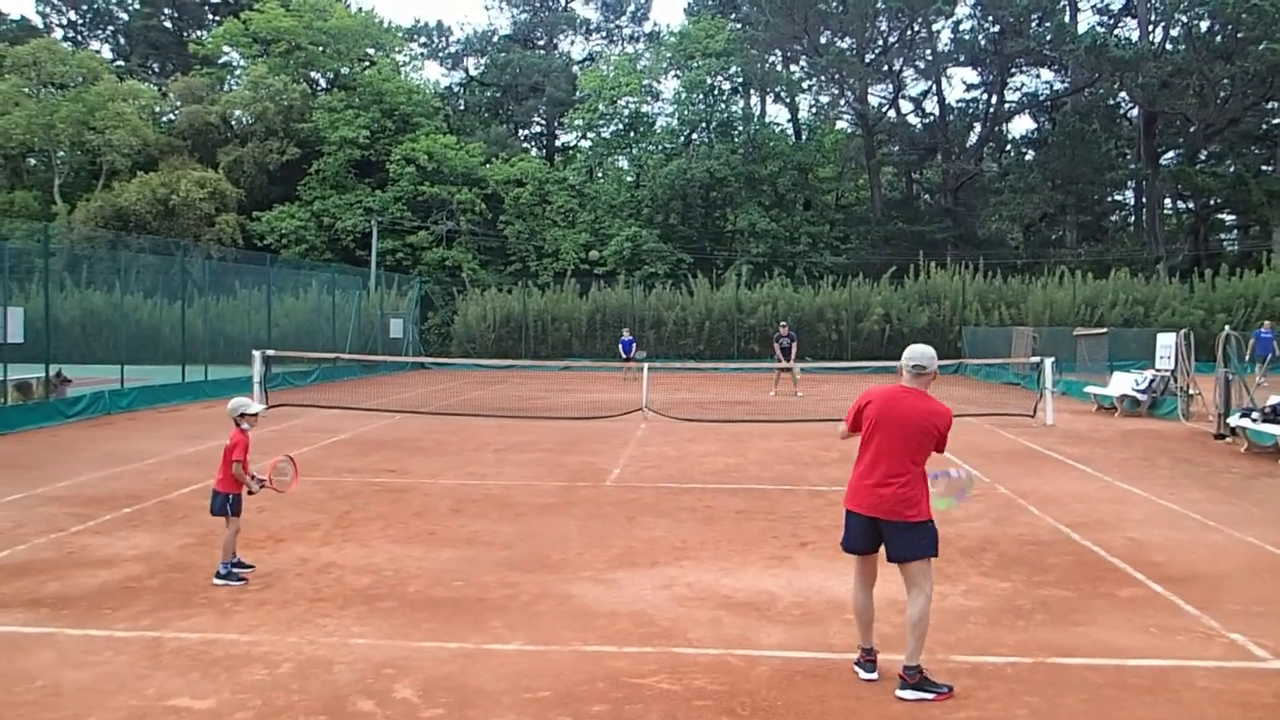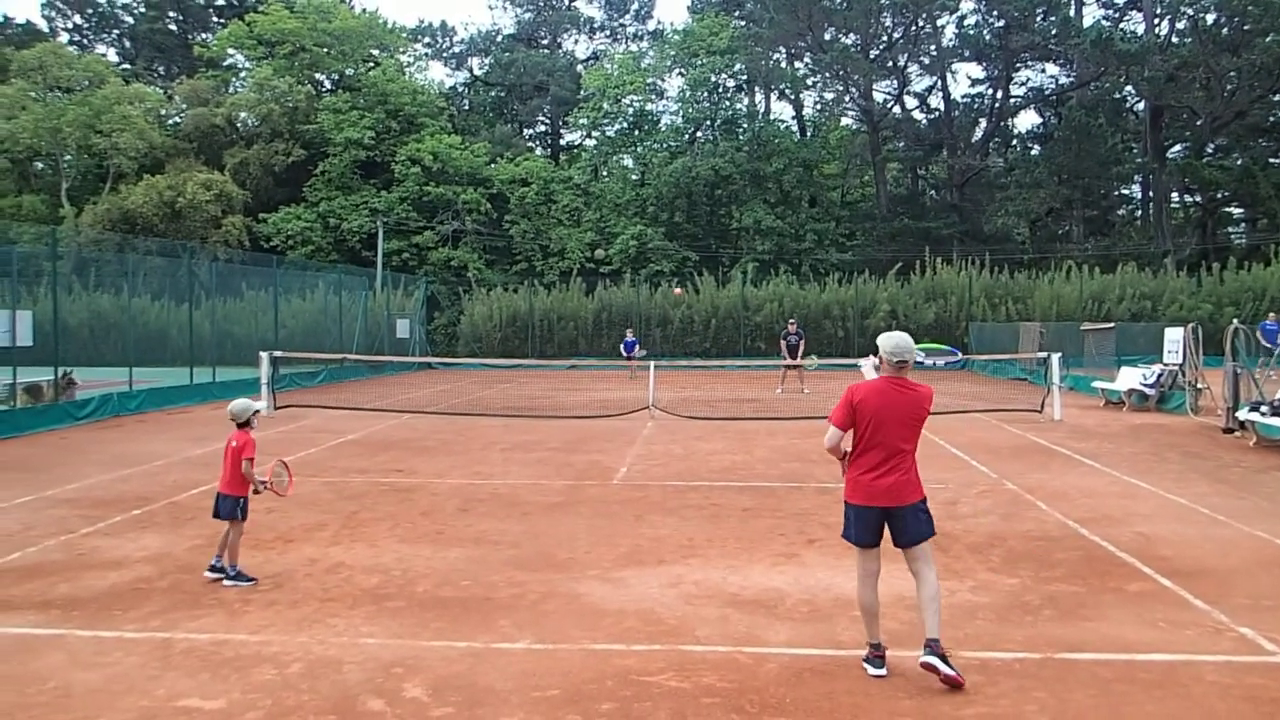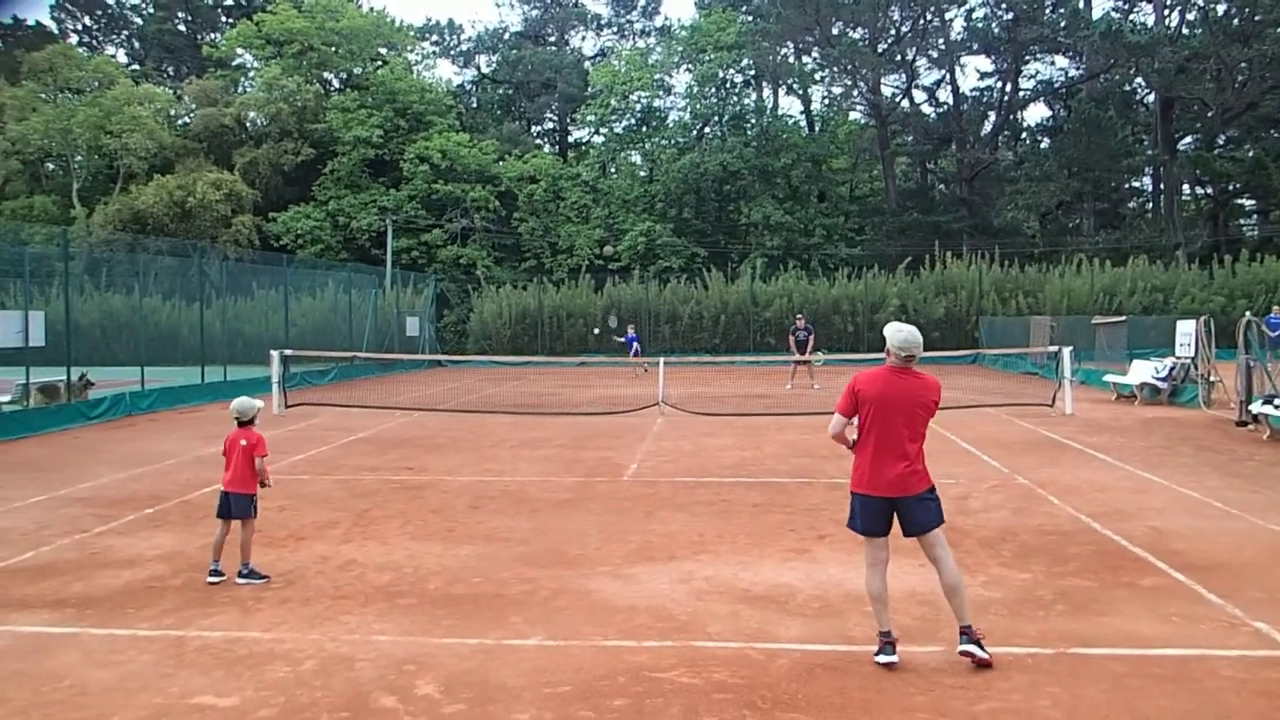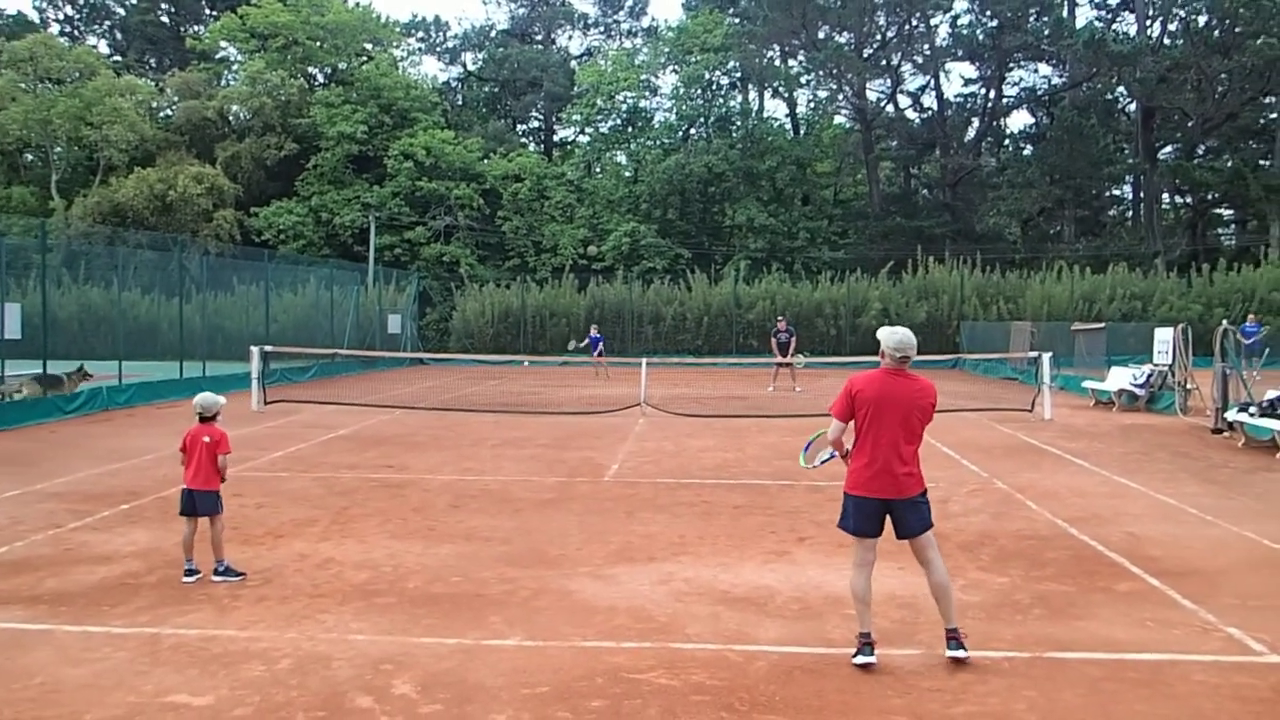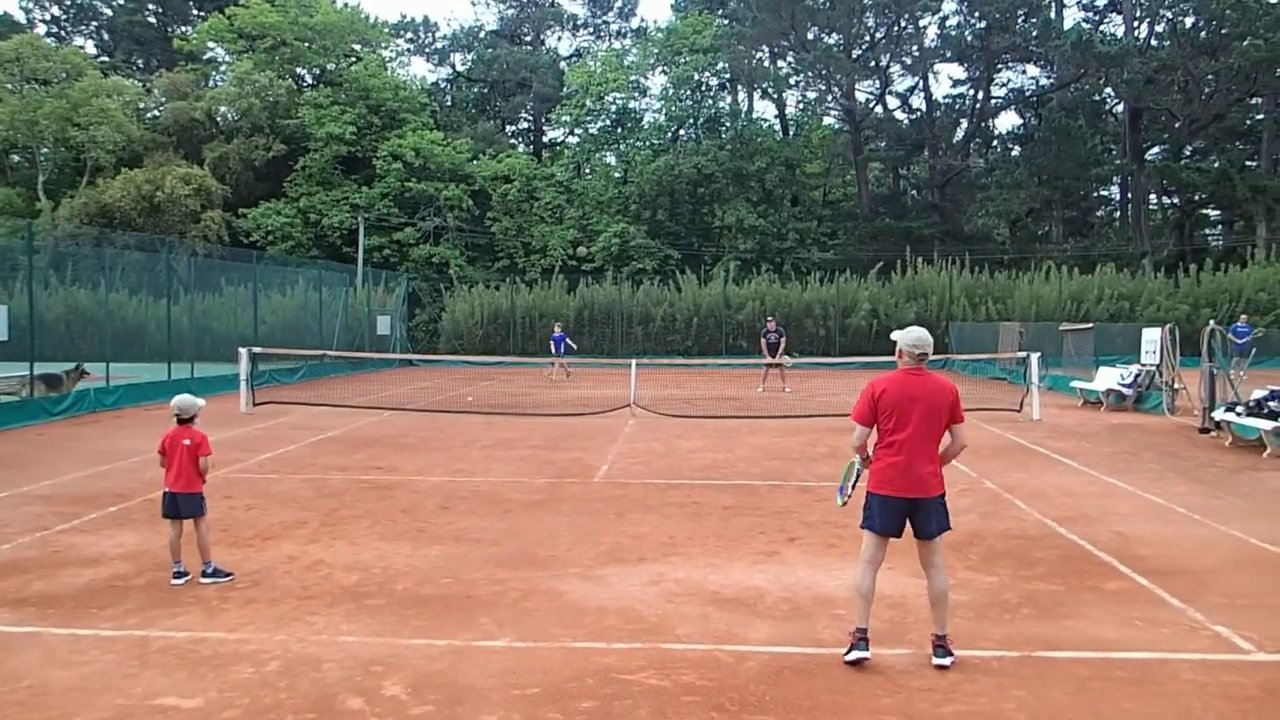
dt=0.4s
person 1, frame 1
left shoulder: (871, 397)
right shoulder: (941, 414)
left elbow: (844, 433)
left hip: (861, 503)
right hip: (907, 510)
left knee: (864, 580)
right knee: (920, 590)
left ankle: (867, 657)
right ankle: (911, 675)
person 1, frame 2
left shoulder: (857, 393)
right shoulder: (924, 396)
left elbow: (830, 443)
left wrist: (844, 457)
right wrist: (871, 374)
left hip: (862, 495)
right hip: (906, 496)
left knee: (867, 575)
right knee: (925, 571)
left ankle: (876, 653)
right ankle: (932, 647)
person 1, frame 3
left shoulder: (861, 382)
right shoulder: (931, 387)
left elbow: (835, 431)
left wrist: (853, 443)
left hip: (869, 485)
right hip: (913, 484)
left knee: (876, 563)
right knee: (942, 556)
left ankle: (886, 642)
right ankle: (966, 634)
person 1, frame 4
left shoulder: (857, 384)
right shoulder: (927, 390)
left elbow: (833, 436)
left wrist: (845, 454)
left hip: (864, 487)
right hip: (908, 487)
left knee: (862, 564)
right knee: (932, 560)
left ankle: (865, 644)
right ankle: (952, 637)
person 1, frame 5
left shoulder: (879, 387)
right shoulder: (947, 389)
left elbow: (858, 441)
right elbow: (959, 442)
left wrist: (869, 459)
left hip: (885, 486)
right hip: (928, 487)
left knee: (869, 562)
right knee: (934, 565)
left ankle: (860, 639)
right ankle: (941, 644)
person 2, frame 1
left shoulder: (239, 435)
right shoulder: (241, 440)
right elbow: (236, 470)
left wrist: (253, 477)
right wrist: (250, 485)
left hip: (227, 488)
right hip: (228, 490)
left knee: (231, 526)
right knee: (233, 528)
left ankle: (232, 560)
right ankle: (223, 572)
person 2, frame 2
left shoulder: (234, 436)
right shoulder: (248, 440)
right elbow: (245, 469)
left wrist: (254, 479)
right wrist: (256, 484)
left hip: (225, 489)
right hip: (236, 492)
left knee: (231, 528)
right knee: (237, 530)
left ankle: (216, 565)
right ankle: (232, 574)
person 2, frame 3
left shoulder: (230, 436)
right shoulder: (256, 438)
left elbow: (228, 462)
right elbow: (259, 466)
right wrist: (264, 480)
left hip: (227, 488)
right hip: (245, 490)
left knee: (223, 528)
right knee: (247, 529)
left ankle: (214, 570)
right ankle: (245, 571)
person 2, frame 4
left shoulder: (190, 432)
right shoulder: (219, 435)
left elbow: (183, 460)
right elbow: (222, 464)
right wrist: (223, 476)
left hip: (190, 486)
right hip: (209, 487)
left knee: (190, 527)
right knee: (216, 526)
left ankle: (189, 568)
right ankle: (220, 568)
person 2, frame 5
left shoulder: (168, 435)
right shoulder: (199, 437)
left elbow: (162, 463)
right elbow: (203, 466)
right wrist: (203, 477)
left hip: (171, 488)
right hip: (192, 489)
left knee: (175, 529)
right knee: (202, 528)
left ankle: (178, 571)
right ankle: (208, 570)
